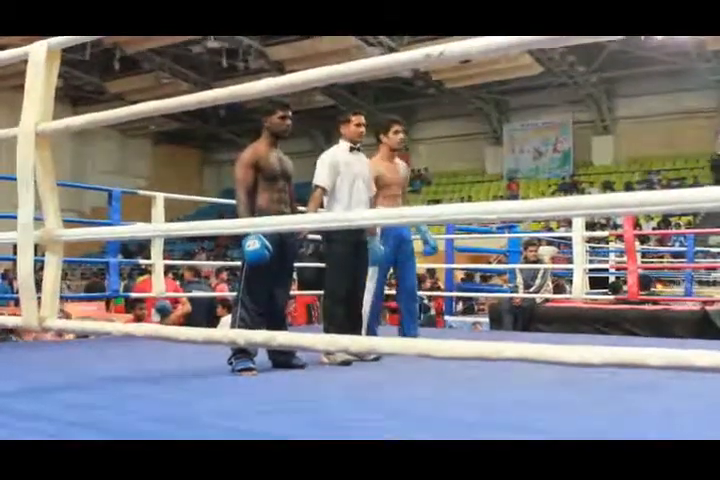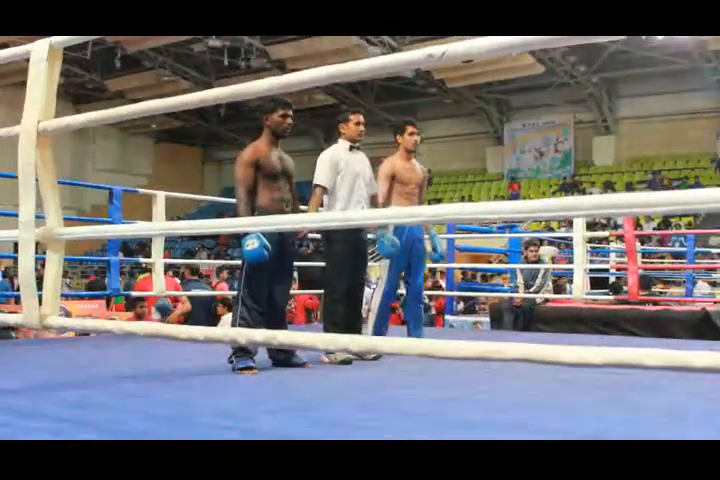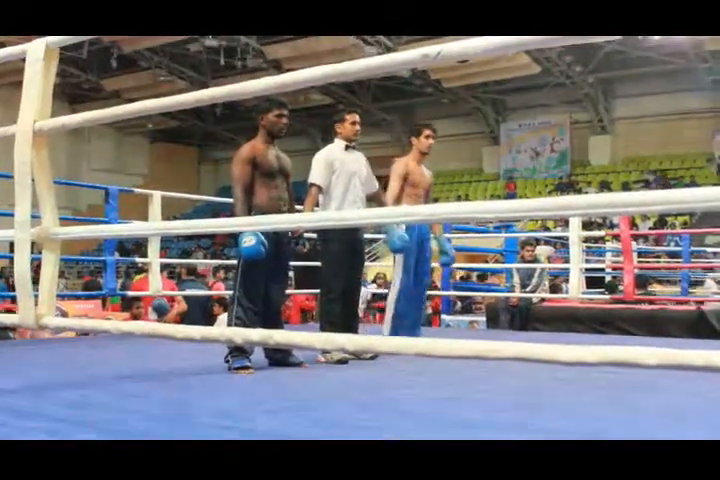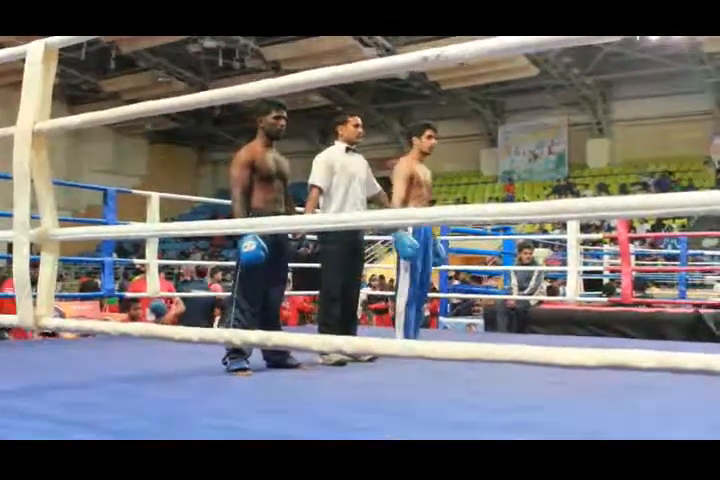
dt=0.4s
person 1, frame 1
left shoulder: (286, 160)
right shoulder: (251, 155)
right elbow: (243, 195)
left wrist: (298, 230)
right wrist: (249, 230)
left hip: (285, 230)
right hip: (262, 229)
left knee: (280, 296)
right knee: (252, 295)
left ankle: (281, 351)
right ankle: (241, 355)
person 1, frame 2
left shoulder: (287, 159)
right shoulder: (251, 153)
right elbow: (242, 194)
right wrist: (248, 230)
left hip: (286, 229)
left knee: (279, 295)
right knee: (252, 294)
left ankle: (281, 351)
right ankle: (242, 353)
person 1, frame 3
left shoulder: (284, 158)
right shoulder: (248, 151)
right elbow: (239, 191)
left hip: (282, 229)
left knee: (275, 294)
right knee: (248, 293)
left ankle: (277, 350)
right ankle: (238, 353)
person 1, frame 4
left shoulder: (282, 160)
right shoulder: (247, 155)
right elbow: (238, 195)
right wrist: (245, 232)
left hip: (280, 231)
right hip: (258, 230)
left knee: (274, 297)
right knee: (246, 295)
left ankle: (275, 352)
right ankle: (236, 355)
person 2, frame 1
left shoulder: (364, 160)
right shoulder: (332, 156)
right elbow: (319, 191)
left wrist: (373, 232)
left hip: (360, 231)
right hip: (339, 229)
left knee: (357, 288)
right knee: (336, 288)
person 2, frame 2
left shoulder: (363, 158)
right shoulder: (331, 155)
left elbow: (371, 194)
right elbow: (319, 190)
left hip: (359, 229)
right hip: (338, 228)
left knee: (356, 287)
right knee: (336, 287)
person 2, frame 3
left shoulder: (361, 159)
right shoulder: (327, 155)
left elbow: (373, 191)
right elbow: (315, 189)
left hip: (356, 228)
right hip: (334, 227)
left knee: (352, 287)
right knee: (333, 287)
person 2, frame 4
left shoulder: (361, 161)
right shoulder: (327, 157)
left elbow: (375, 192)
right elbow: (315, 191)
left hip: (356, 230)
right hip: (334, 229)
left knee: (352, 289)
right knee: (332, 288)
person 3, frame 1
left shoulder: (404, 168)
right shoulder: (374, 167)
left wrist: (422, 229)
left hip: (403, 228)
right hip: (383, 229)
left knee: (408, 284)
right knee: (375, 285)
left ankle: (410, 335)
right ankle: (367, 336)
person 3, frame 2
left shoulder: (421, 171)
right shoulder: (389, 165)
right elbow: (379, 200)
left wrist: (432, 234)
right wrist: (382, 232)
left hip: (416, 227)
right hip: (397, 225)
left knee: (417, 285)
right knee: (388, 284)
left ankle: (415, 335)
right ankle: (374, 335)
person 3, frame 3
left shoulder: (428, 174)
right shoulder: (402, 165)
right elbow: (390, 198)
left wrist: (441, 239)
right wrist: (391, 226)
left hip: (423, 227)
right hip: (405, 224)
left knee: (421, 284)
right knee: (403, 281)
left ankle: (412, 334)
right ankle: (391, 334)
person 3, frame 4
left shoulder: (426, 171)
right shoulder: (405, 165)
right elbow: (397, 201)
left wrist: (435, 239)
right wrist: (400, 232)
left hip: (425, 228)
right hip: (410, 227)
left knee: (422, 287)
right knee: (408, 286)
left ankle: (412, 337)
right ankle: (403, 339)
